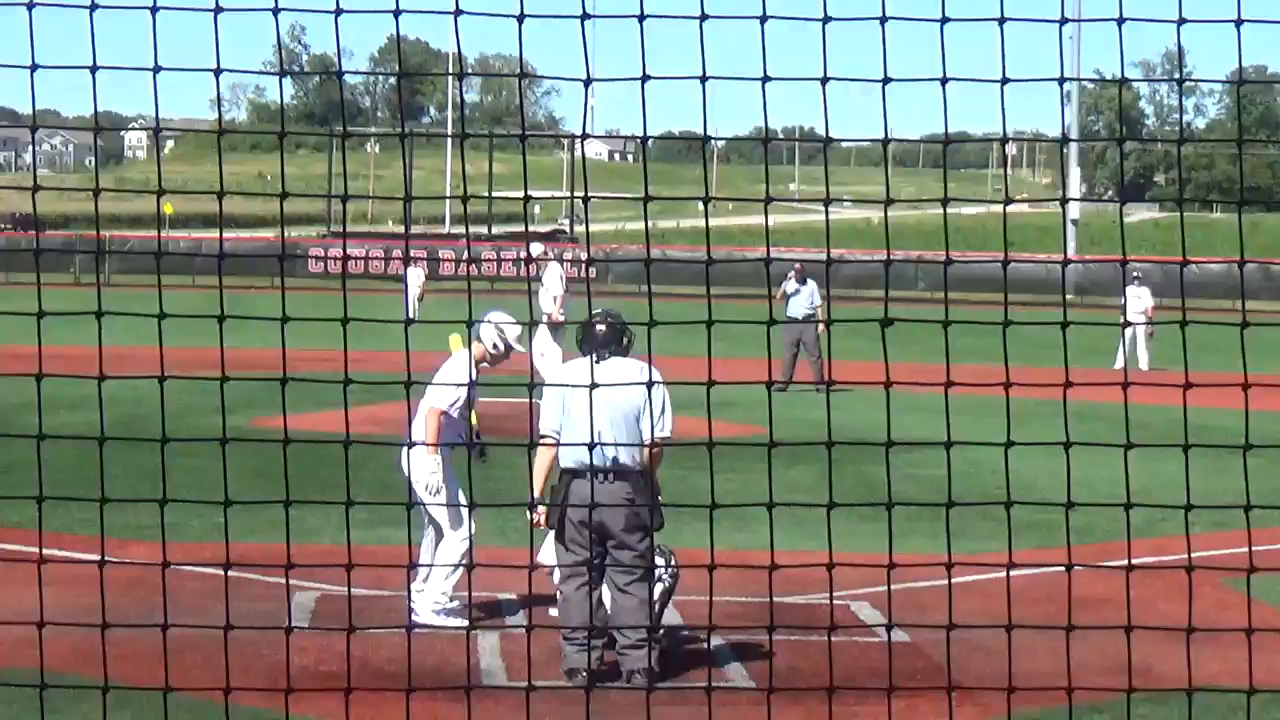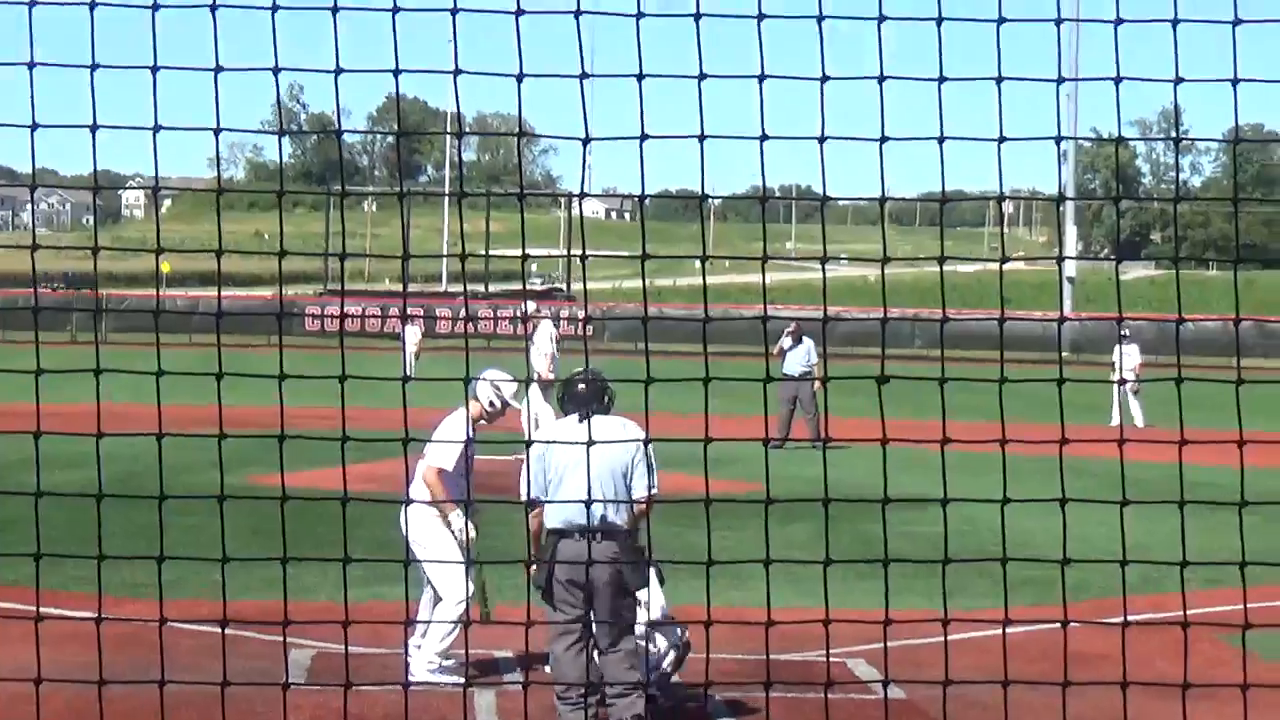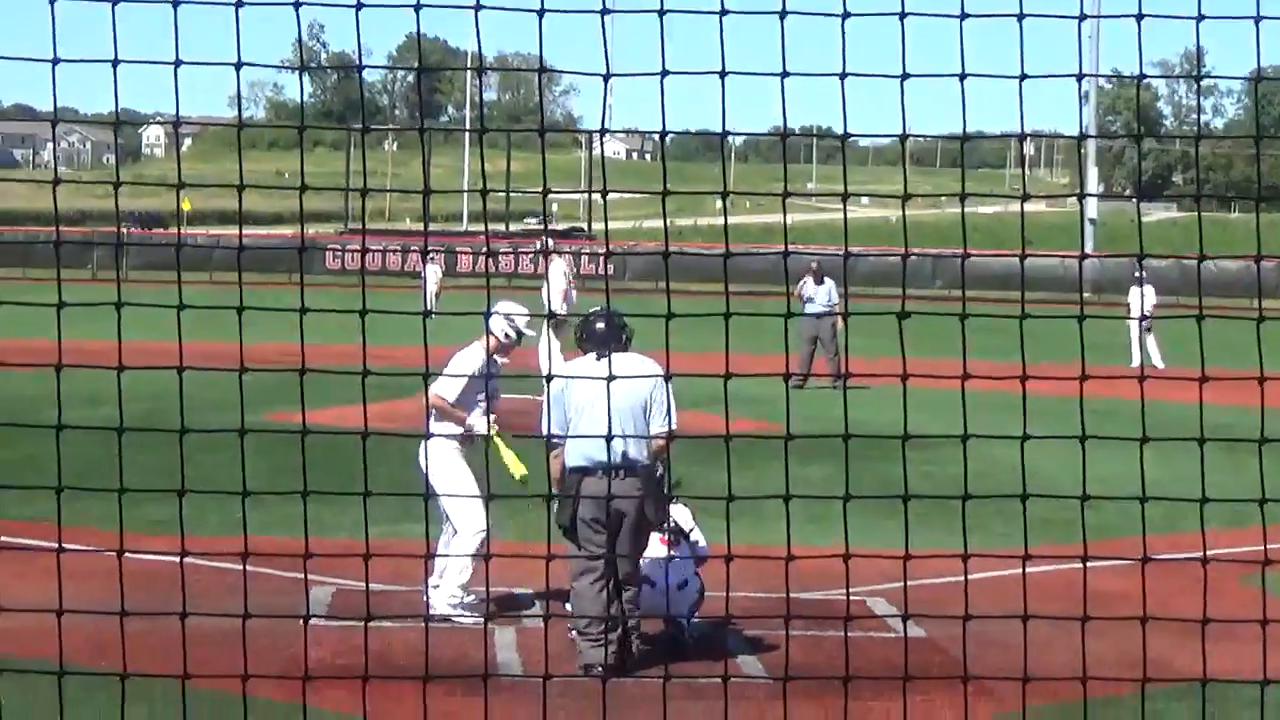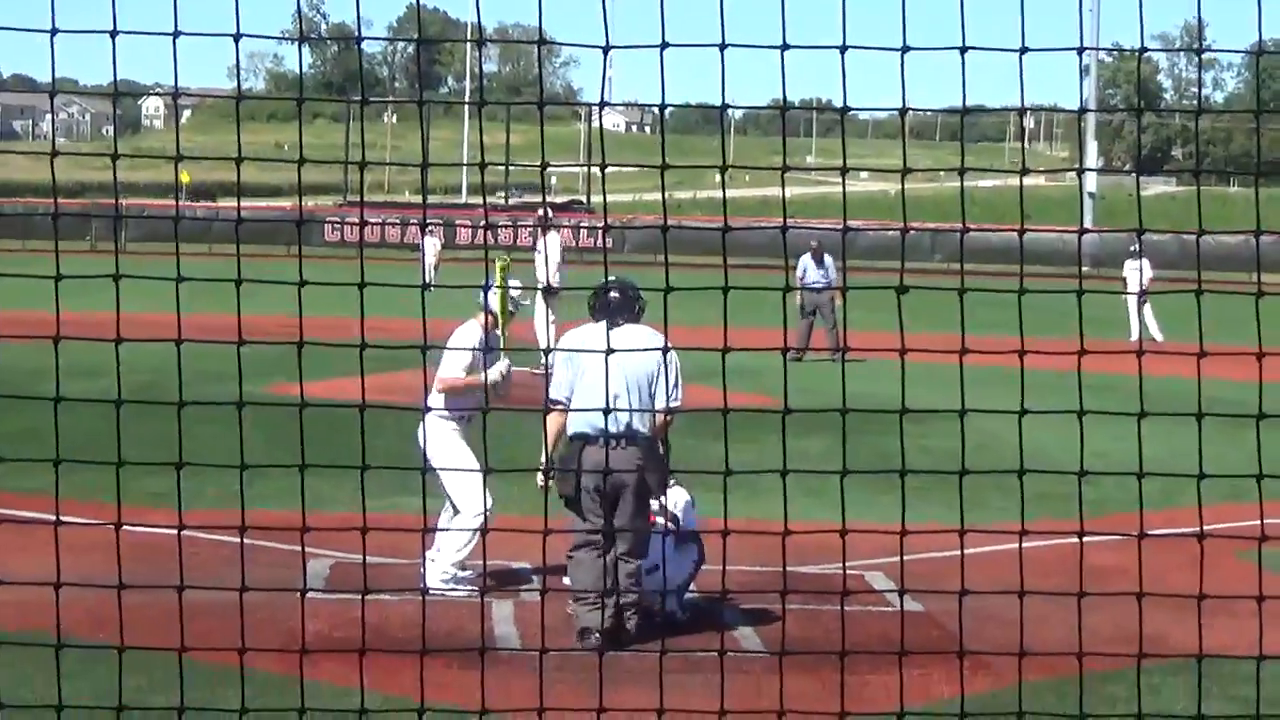
dt=0.3s
person 1, frame 1
left shoulder: (564, 375)
right shoulder: (645, 374)
left elbow: (548, 443)
right elbow: (655, 444)
left wrist: (537, 497)
right wrist: (646, 484)
left hip: (576, 489)
right hip: (626, 489)
left knee: (576, 578)
right knee: (633, 579)
left ankle: (580, 663)
right ankle: (639, 664)
person 1, frame 2
left shoulder: (547, 436)
right shoulder: (631, 433)
left elbow: (535, 507)
right elbow: (642, 503)
left wrist: (536, 555)
left hip: (563, 548)
right hip: (613, 548)
left knee: (568, 636)
right knee: (616, 635)
person 1, frame 3
left shoulder: (566, 375)
right shoulder: (650, 370)
left elbow: (556, 445)
right elbow: (661, 440)
left wrist: (559, 493)
left hip: (585, 485)
right hip: (635, 485)
left knee: (590, 573)
right knee: (626, 572)
left ankle: (596, 656)
right ankle: (624, 651)
person 1, frame 4
left shoulder: (574, 340)
right shoulder: (657, 343)
left elbow: (558, 408)
right elbow: (665, 415)
left wrist: (547, 459)
left hip: (586, 454)
right hip: (636, 455)
left knee: (588, 543)
right knee: (629, 545)
left ankle: (593, 624)
right ankle: (623, 625)
person 2, frame 1
left shoulder: (465, 363)
right shoulder: (463, 368)
right elbow: (433, 413)
left wrist: (471, 437)
right wrist: (434, 462)
left hip: (422, 453)
right hip: (425, 455)
left knee: (438, 527)
right knee: (460, 529)
left ankle: (421, 594)
right ankle: (430, 606)
person 2, frame 2
left shoulder: (463, 424)
right shoulder: (459, 427)
right elbow: (431, 474)
left wrist: (462, 503)
right wrist: (457, 516)
left hip: (423, 514)
right hip: (426, 515)
left knee: (438, 587)
right knee: (459, 591)
left ankle: (419, 650)
right ankle: (425, 666)
person 2, frame 3
left shoulder: (494, 364)
right shoulder: (471, 359)
right elbow: (431, 397)
left wrist: (488, 421)
right wrist: (472, 421)
left hip: (450, 449)
right hip: (441, 449)
left knee: (458, 522)
right knee: (476, 524)
left ankle: (438, 589)
right ankle: (447, 599)
person 2, frame 4
left shoulder: (493, 339)
right shoulder: (469, 335)
left elbow: (496, 390)
right elbow: (443, 383)
left wrist: (500, 376)
right wrist: (485, 378)
left hip: (450, 428)
right hip: (441, 428)
left knee: (460, 499)
right knee: (477, 504)
left ankle: (437, 561)
right ankle: (440, 575)
